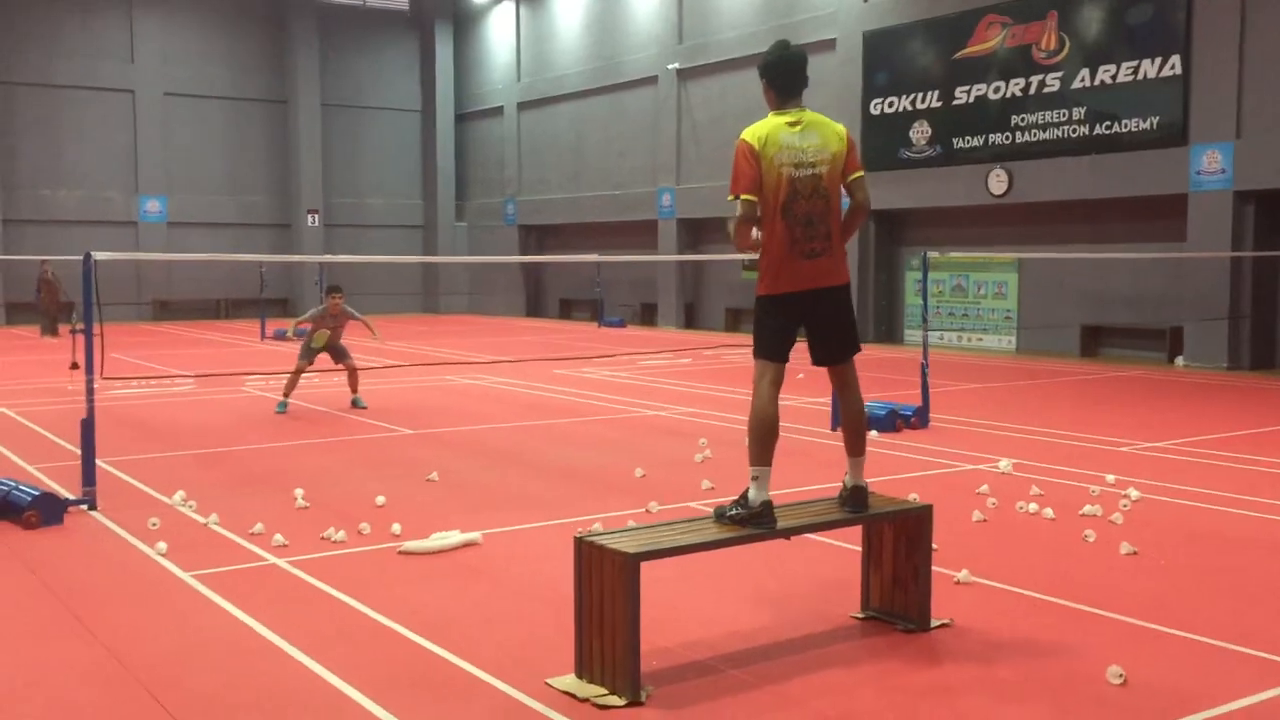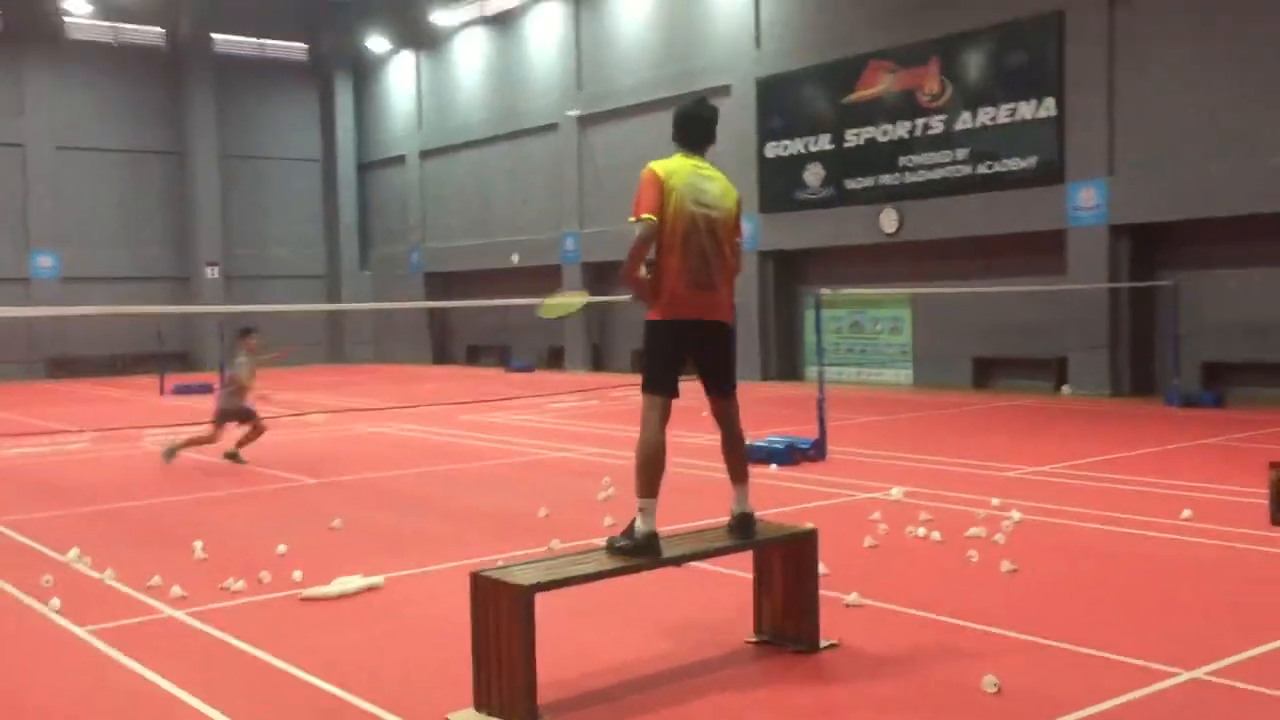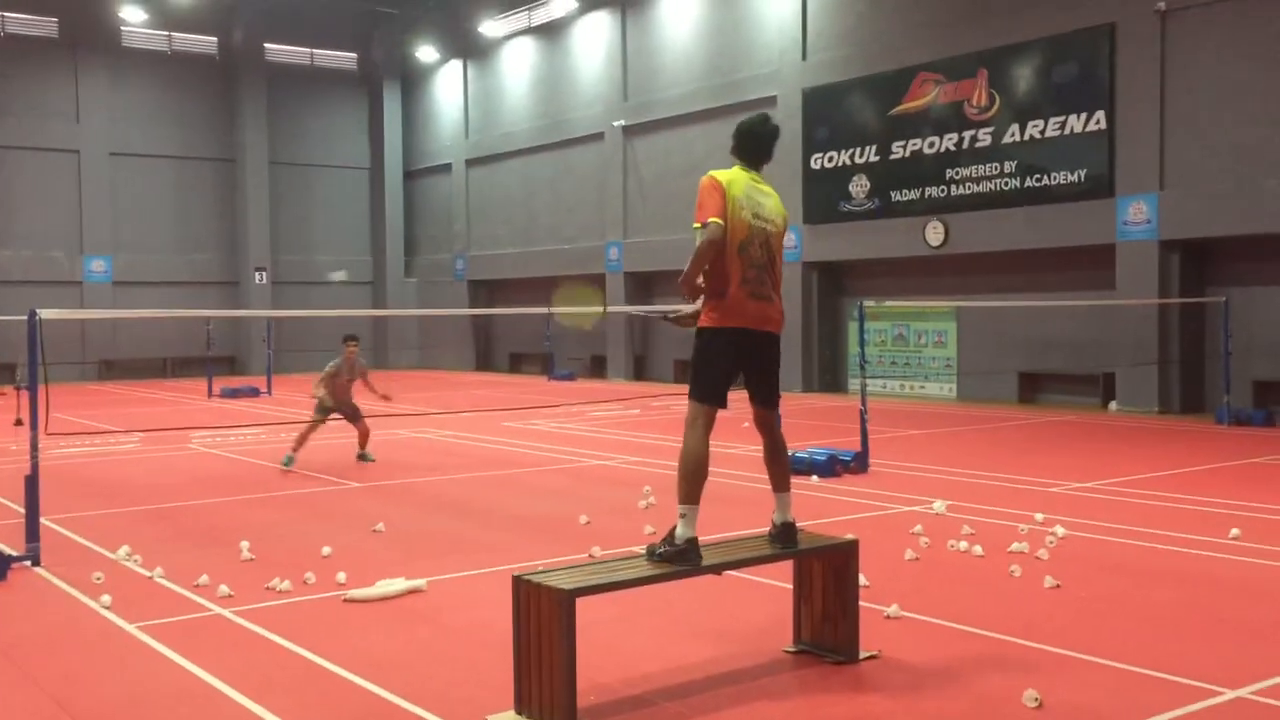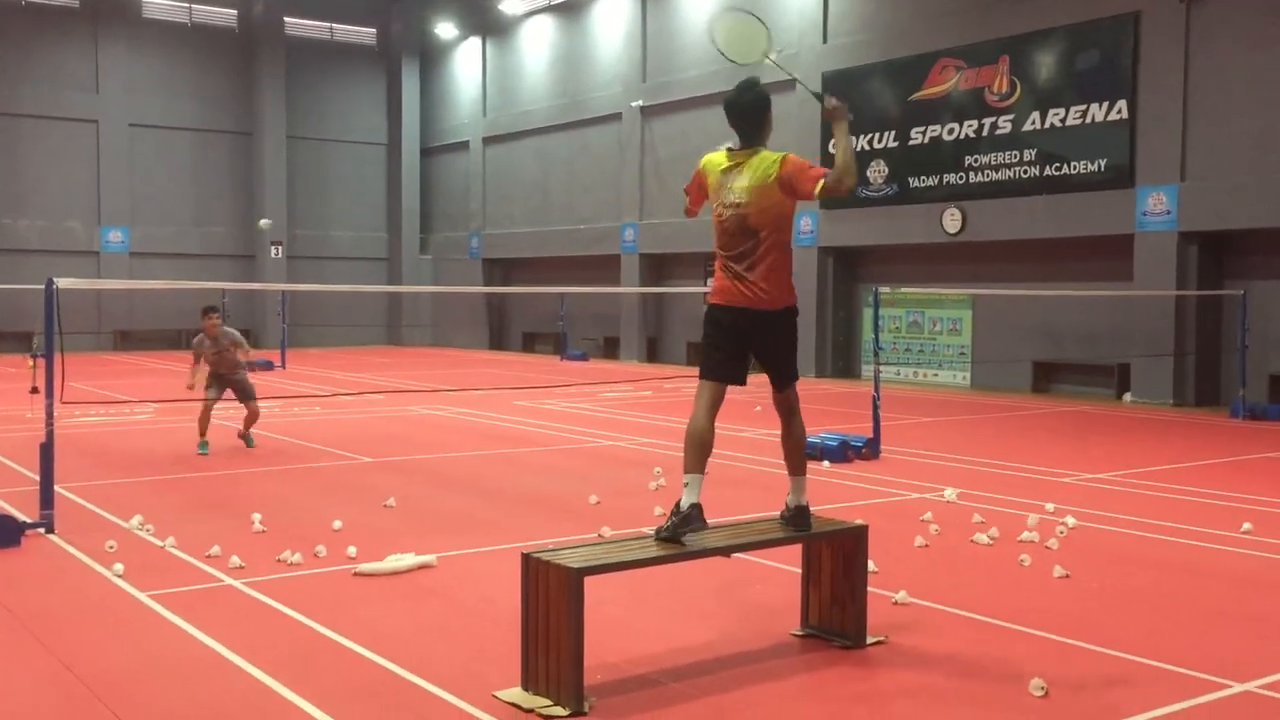
dt=1s
person 1, frame 1
left shoulder: (754, 139)
right shoulder: (837, 134)
left elbow: (747, 216)
right elbow: (862, 204)
left wrist: (744, 242)
left hip: (778, 283)
right hip: (831, 280)
left knee: (767, 381)
right knee: (846, 380)
left ankle: (757, 497)
right ankle: (856, 484)
person 1, frame 2
left shoulder: (659, 172)
right shoulder: (728, 188)
left elbow: (647, 233)
right elbow: (734, 262)
left wrist: (633, 275)
left hip: (671, 312)
right hip: (717, 315)
left knee: (655, 414)
right knee: (727, 414)
left ankle: (644, 526)
right ankle: (742, 511)
person 1, frame 3
left shoulder: (718, 182)
right shoulder: (775, 202)
left elbow: (713, 236)
left wrist: (690, 278)
left hip: (725, 319)
right hip: (766, 323)
left knee: (699, 420)
right knee: (768, 422)
left ankle: (684, 535)
right ankle: (784, 522)
person 1, frame 4
left shoulder: (709, 166)
right shoulder: (781, 169)
left elbow: (689, 207)
right elbow: (842, 184)
right wrist: (839, 125)
left hip: (724, 305)
right hip: (773, 308)
left knee: (707, 400)
right knee: (787, 405)
left ankle: (689, 505)
right ankle: (797, 505)
